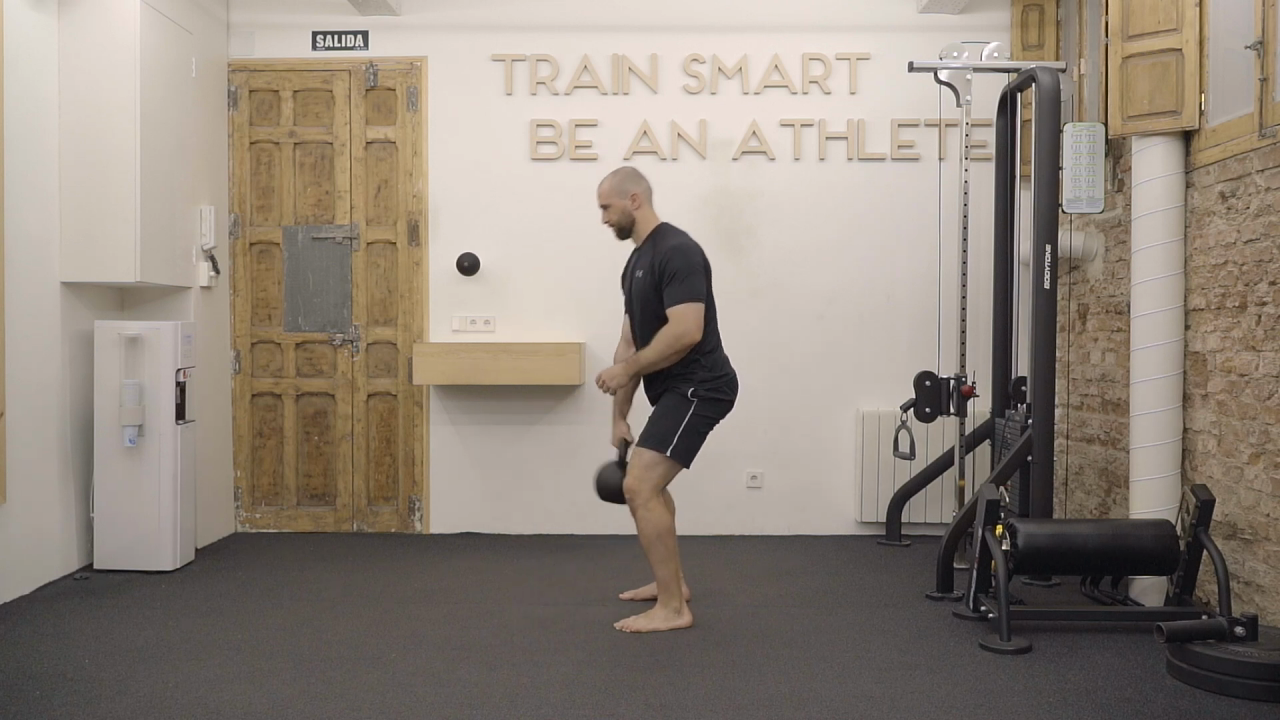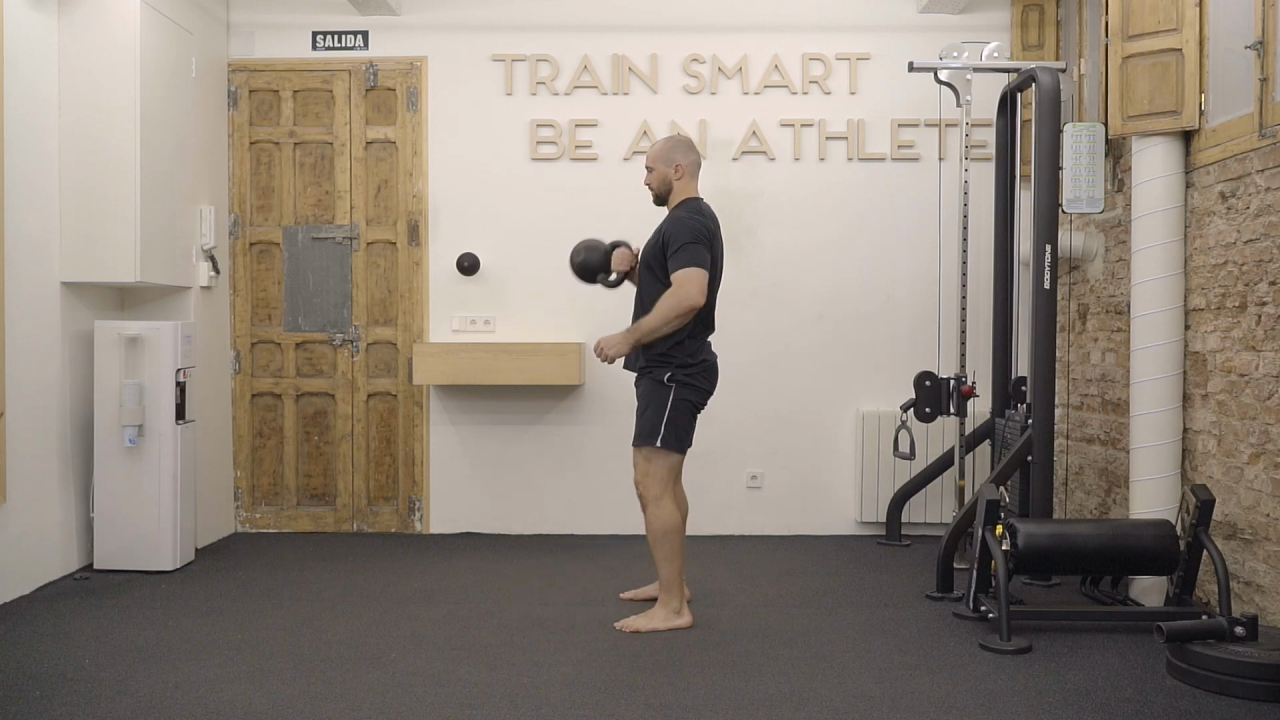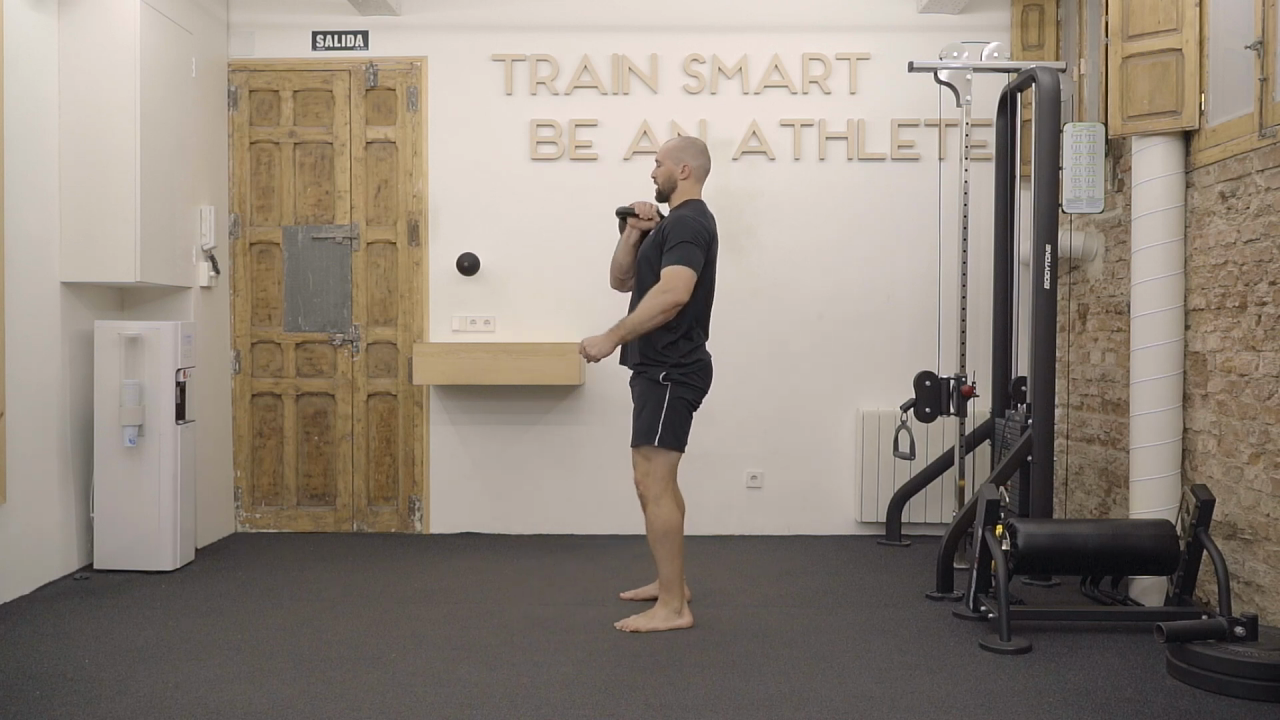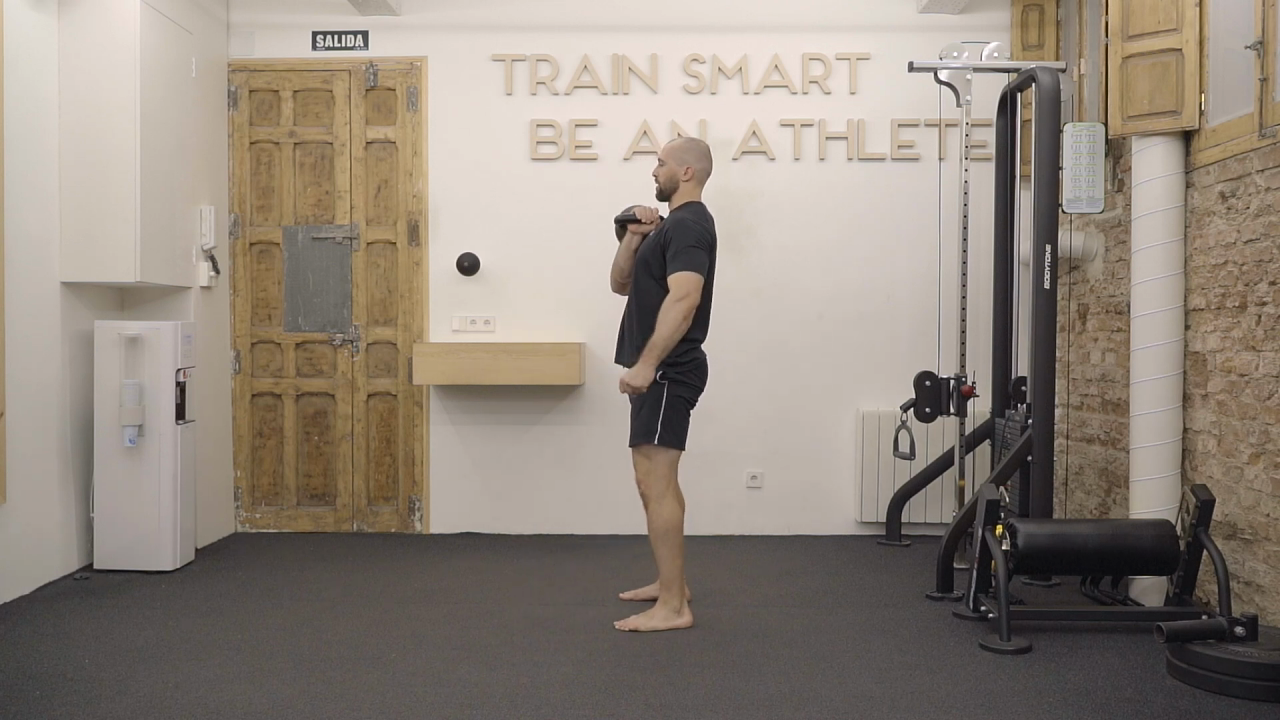
dt=0.4s
person 1, frame 1
left shoulder: (676, 253)
right shoulder: (638, 260)
left elbow: (686, 332)
right elbow: (636, 336)
left wrist: (628, 372)
right wrist: (619, 415)
left hip: (698, 388)
right hip: (682, 387)
left knee: (640, 487)
right knee: (648, 485)
left ankle: (672, 607)
right ankle: (672, 582)
person 1, frame 2
left shoulder: (688, 221)
right shoulder: (684, 222)
left elbow: (690, 297)
left wrist: (626, 339)
right wrist: (632, 270)
left hip: (674, 371)
right hip: (673, 368)
left knee: (651, 484)
right knee: (664, 482)
left ankle: (672, 607)
right ankle: (672, 583)
person 1, frame 3
left shoulder: (688, 222)
right shoulder: (671, 224)
left elbow: (672, 294)
right elbow: (621, 280)
left wrist: (610, 338)
right wrist: (633, 232)
left hip: (670, 371)
right hip: (661, 368)
left knee: (652, 484)
right knee: (659, 481)
left ankle: (673, 607)
right ankle: (672, 582)
person 1, frame 4
left shoulder: (689, 223)
right shoulder: (671, 224)
left elbow: (684, 298)
right elbow: (621, 284)
left wrist: (647, 363)
right wrist: (634, 237)
left hip: (667, 372)
right hip: (661, 369)
left knee: (654, 483)
right knee: (660, 481)
left ankle: (673, 606)
right ankle: (671, 582)
